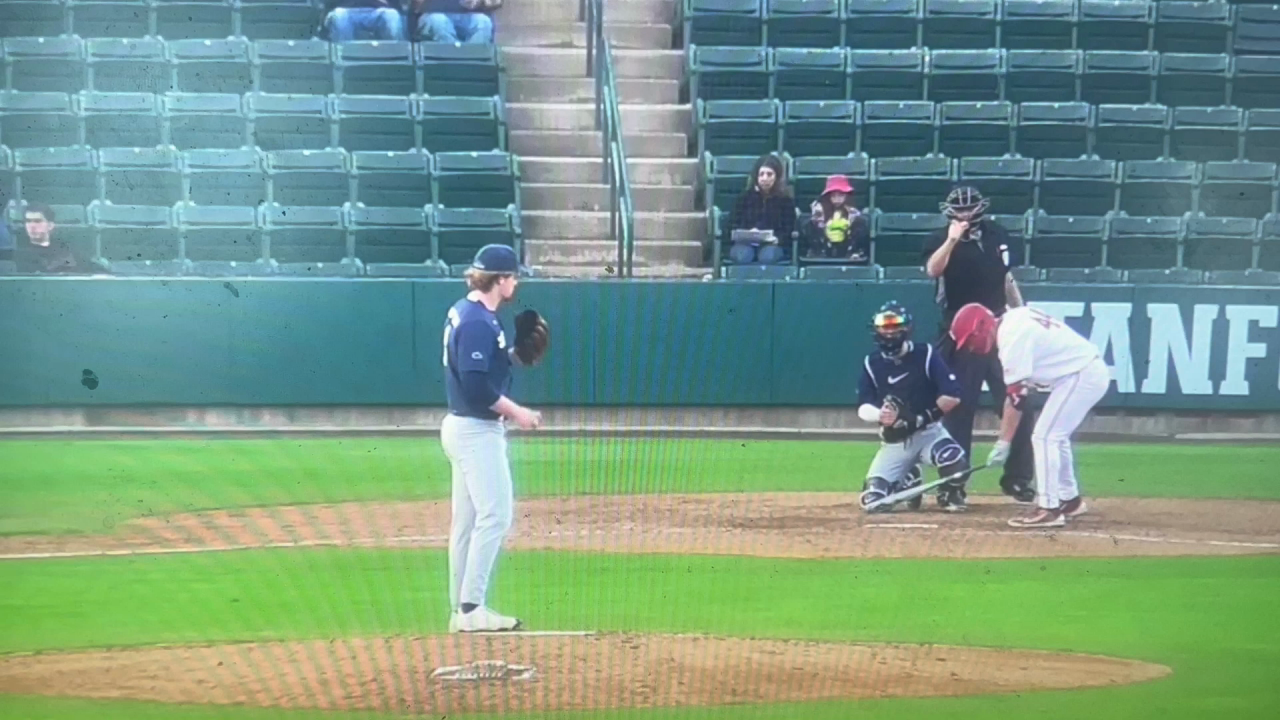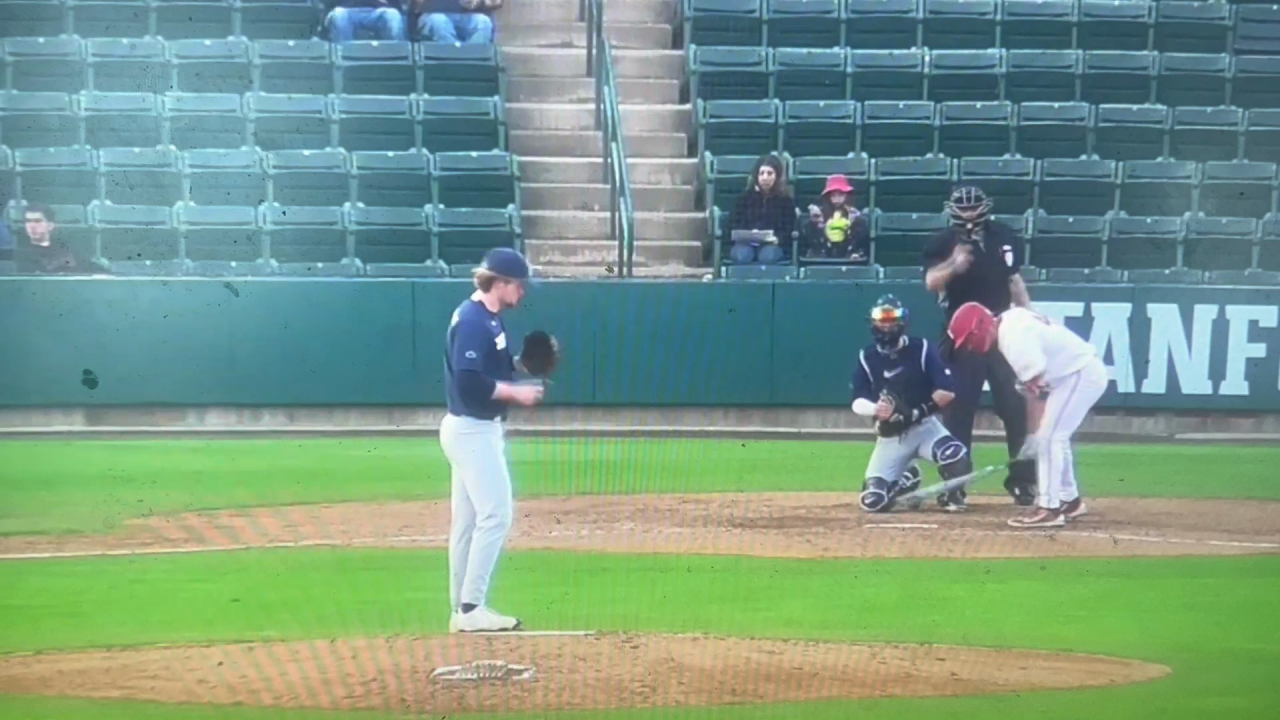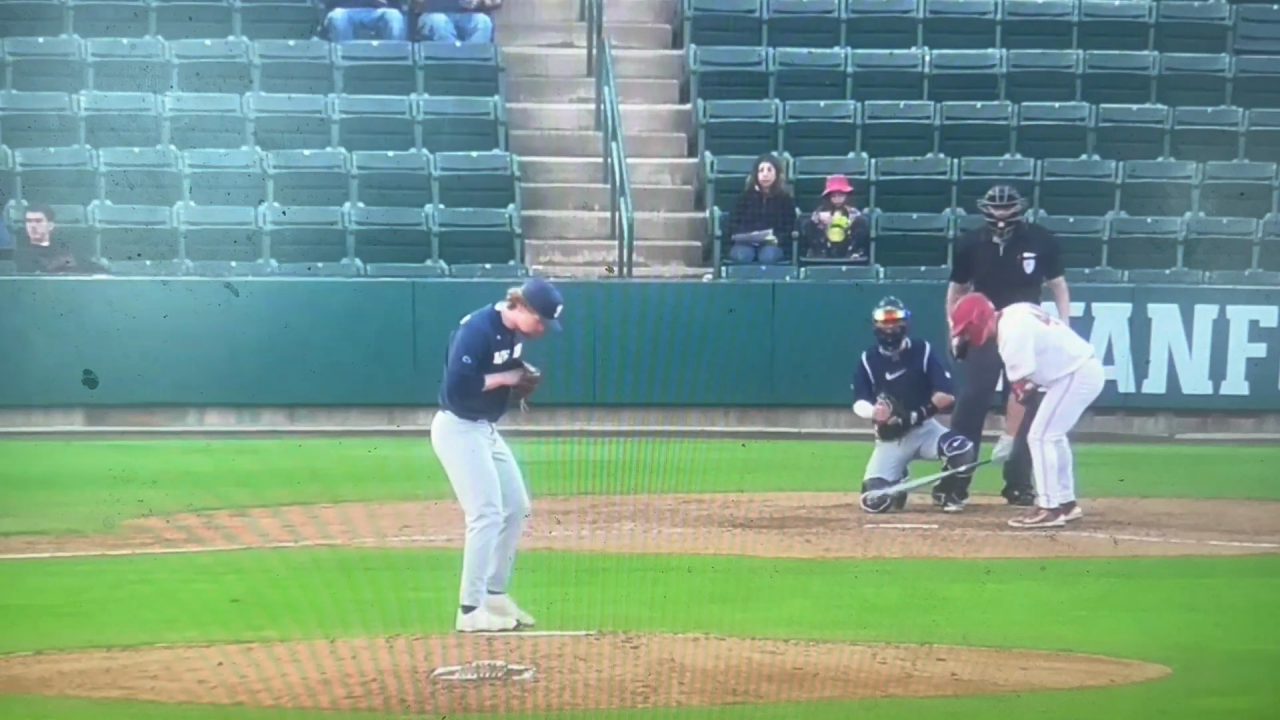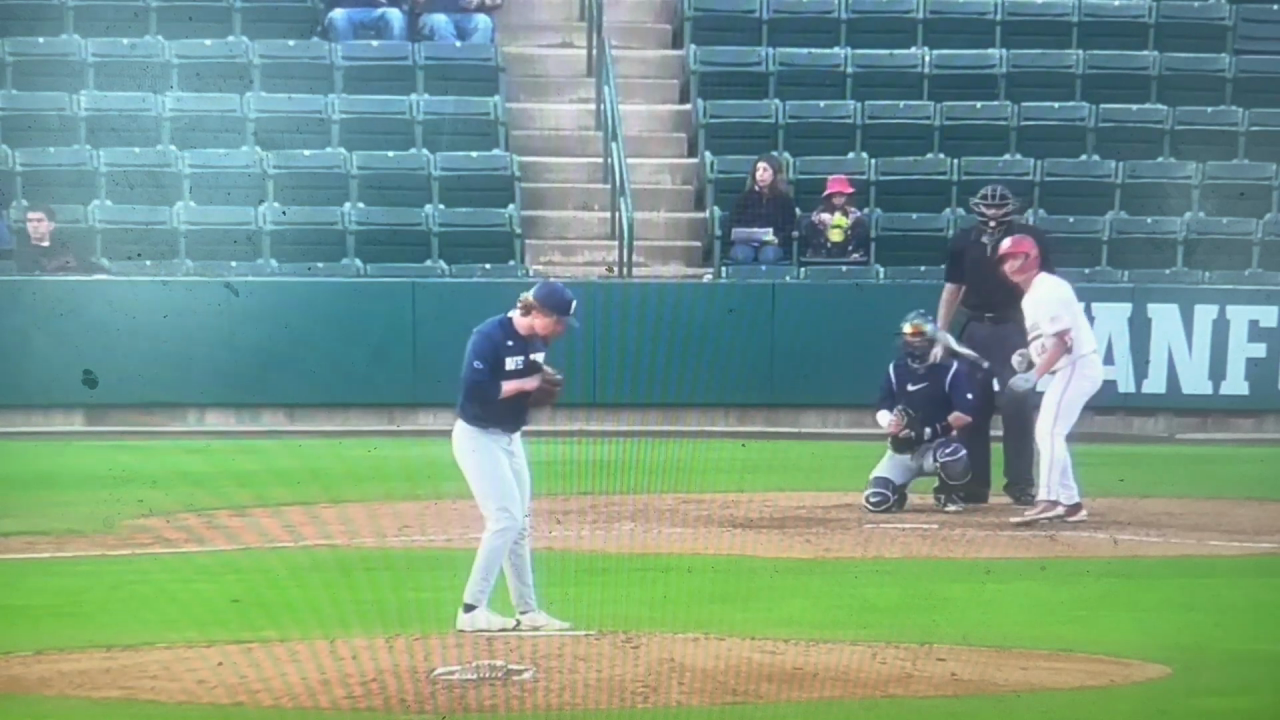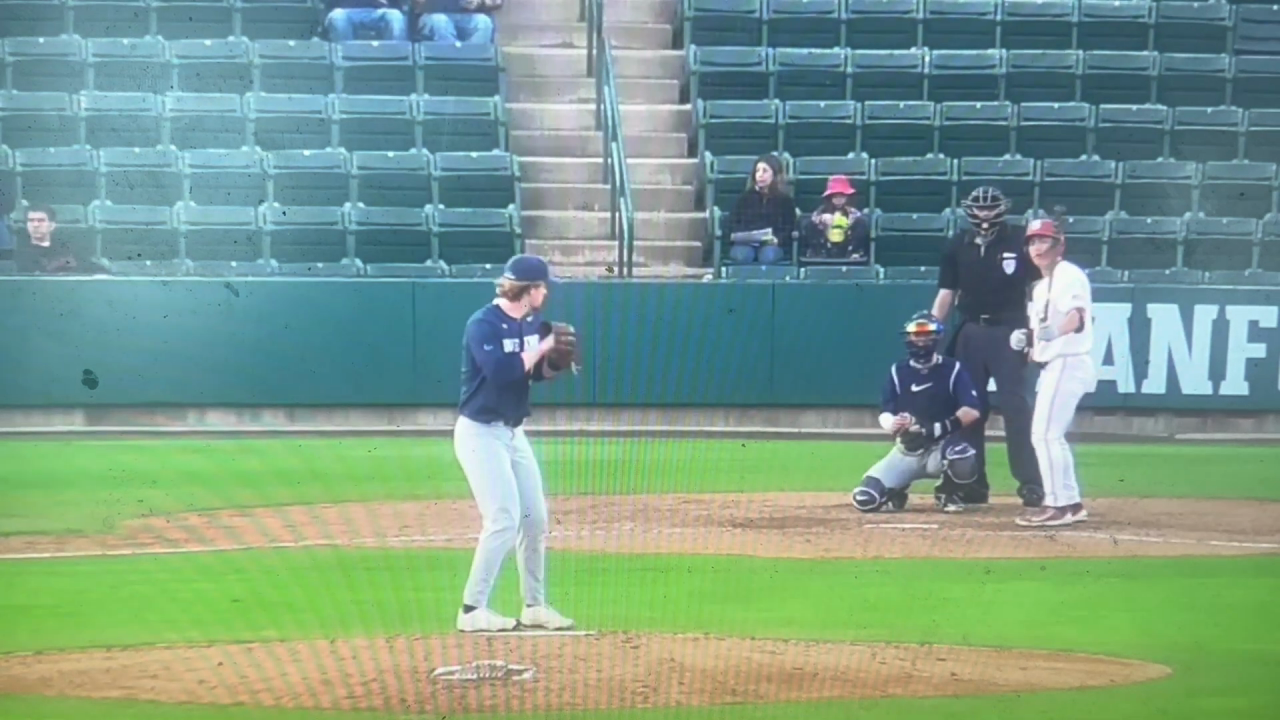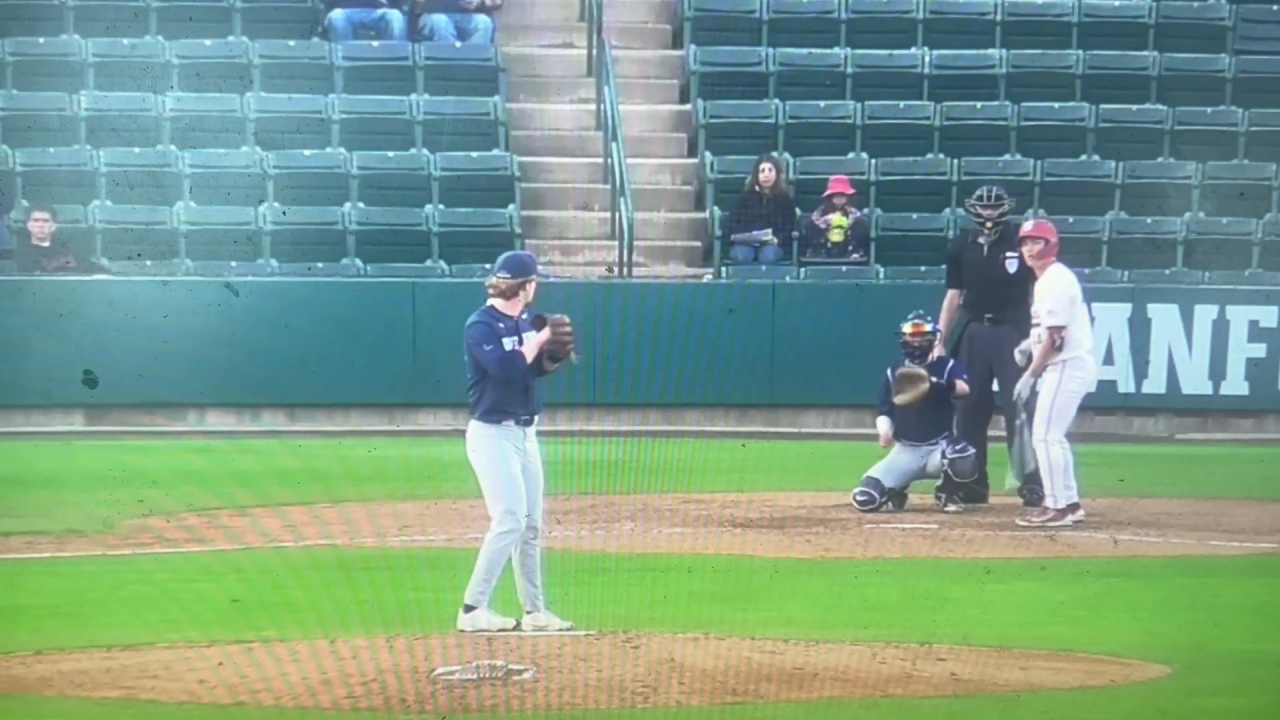
dt=0.5s
person 1, frame 1
left shoulder: (464, 311)
right shoulder: (478, 321)
right elbow: (477, 387)
left wrist: (516, 354)
right wrist: (517, 412)
left hip: (465, 427)
right hip: (477, 431)
left knee: (468, 519)
right knee: (494, 516)
left ankle: (463, 607)
right ankle: (471, 609)
person 1, frame 2
left shoulder: (478, 315)
right shoulder: (474, 321)
right elbow: (471, 384)
left wrist: (519, 364)
right wrist: (517, 393)
left hip: (469, 428)
right hip: (473, 430)
left knee: (467, 520)
right knee: (496, 516)
left ankle: (464, 608)
right ankle: (470, 610)
person 1, frame 3
left shoulder: (515, 331)
right shoulder: (476, 329)
right elbow: (458, 386)
left wrist: (521, 377)
right wrist: (506, 378)
left hip: (485, 428)
right hip: (459, 429)
left knee: (517, 507)
right knee: (486, 515)
left ankle: (494, 594)
right ankle: (470, 610)
person 1, frame 4
left shoulder: (538, 339)
right shoulder: (489, 337)
right elbow: (474, 392)
left wrist: (545, 386)
right wrist: (524, 384)
left hip: (510, 437)
right hip: (478, 437)
left knee: (519, 526)
right knee: (504, 519)
left ankle: (527, 610)
right ankle: (472, 610)
person 1, frame 5
left shoulder: (530, 323)
right shoulder: (483, 324)
left elbow: (538, 373)
right elbow: (501, 372)
left wrist: (557, 357)
right wrist: (541, 347)
left hip: (513, 432)
right hip: (480, 433)
left knee: (535, 517)
right knee: (503, 521)
left ankle: (535, 606)
right ankle: (472, 611)
person 1, frame 6
left shoulder: (524, 320)
right shoulder: (481, 325)
left elbow: (540, 368)
right elbow: (505, 369)
left wrist: (557, 348)
right wrist: (538, 339)
left hip: (524, 432)
right hip: (492, 434)
left knee: (532, 524)
right knee: (510, 522)
left ankle: (534, 611)
right ankle: (472, 609)
person 2, frame 1
left shoulder: (998, 235)
right shoulder: (942, 240)
right elbow: (933, 270)
right wrist: (952, 240)
right knee: (958, 408)
left ankle: (1018, 478)
person 2, frame 2
left shoulder: (1004, 235)
right shoulder: (944, 242)
left elbow: (1014, 280)
right elbow: (931, 282)
right wrist: (952, 266)
left knee: (1018, 407)
right knee: (958, 410)
left ankle: (1022, 481)
person 2, frame 3
left shoulder: (1040, 240)
right shoulder: (971, 243)
left elbow: (1058, 284)
right elbow: (956, 290)
left wrist: (1064, 326)
left knee: (1024, 409)
right knee: (968, 407)
left ankle: (1018, 485)
right ankle: (953, 483)
person 2, frame 4
left shoulder: (1030, 239)
right shoulder: (963, 242)
right elbow: (952, 291)
right wrist: (939, 336)
left hip: (1013, 330)
right hip: (974, 330)
left knee: (1018, 405)
left ankle: (1020, 483)
right ankle: (974, 484)
person 2, frame 5
left shoulder: (1020, 242)
right shoulder: (957, 246)
right elbow: (946, 295)
left hip: (1009, 331)
right hip: (969, 333)
left knee: (1017, 408)
left ankle: (1032, 484)
right ankle: (971, 484)
person 2, frame 6
left shoulder: (1021, 241)
right shoulder: (962, 245)
right elbow: (954, 295)
right wrist: (940, 340)
left hip: (1013, 331)
right hip: (974, 332)
left knee: (1019, 407)
right knee: (971, 408)
left ankle: (1032, 484)
right ankle: (971, 484)
person 3, frame 1
left shoulder: (1012, 339)
right shoulder: (1014, 318)
left elbow: (1015, 396)
left wrist: (1003, 442)
right wrist: (1030, 378)
left hip: (1082, 375)
right hip: (1090, 369)
left knee: (1044, 436)
right knee: (1055, 435)
left ankle: (1049, 509)
right ankle: (1069, 499)
person 3, frame 2
left shoulder: (1015, 336)
right shoulder: (1010, 319)
left elbow: (1036, 388)
left wrist: (1035, 435)
right wrist: (1029, 379)
left hip: (1083, 375)
right hip: (1083, 371)
left knee: (1048, 437)
right knee: (1054, 436)
left ankle: (1049, 509)
right ankle: (1069, 500)
person 3, frame 3
left shoulder: (1012, 334)
right shoulder: (1015, 312)
left elbow: (1019, 391)
right wrist: (1031, 377)
left hip: (1079, 375)
right hip: (1082, 369)
left knee: (1040, 436)
right knee: (1052, 436)
left ankle: (1048, 509)
right ankle: (1065, 502)
person 3, frame 4
left shoulder: (1048, 290)
right shoulder: (1033, 293)
left elbow: (1063, 341)
left wrist: (1034, 376)
right wrist: (1028, 354)
left hip: (1078, 366)
right hip: (1073, 367)
left knee: (1049, 431)
right knee: (1049, 433)
left ankle: (1049, 500)
right ankle: (1070, 503)
person 3, frame 5
left shoulder: (1069, 275)
right shoulder: (1041, 286)
left elbow: (1079, 317)
left wrist: (1055, 331)
right wrist: (1025, 336)
left hip: (1068, 364)
right hip: (1056, 365)
left knee: (1043, 433)
right knee: (1053, 435)
left ankle: (1057, 507)
right ankle: (1071, 503)
person 3, frame 6
left shoulder: (1056, 280)
right shoulder: (1048, 280)
left elbow: (1056, 336)
left wrist: (1030, 375)
right wrist: (1030, 344)
left hip: (1068, 366)
right hip: (1068, 365)
left knee: (1044, 434)
right knee: (1053, 435)
left ankle: (1057, 508)
right ankle: (1070, 503)
person 4, frame 1
left shoulder: (926, 354)
right shoulder: (872, 363)
left elbow: (952, 396)
right elbow: (863, 409)
left wrist: (920, 419)
right wrist: (880, 415)
left hip: (928, 432)
right hip: (894, 440)
left knee: (953, 460)
right knee: (873, 501)
left ankle: (950, 493)
right ankle: (906, 482)
person 4, frame 2
left shoulder: (922, 349)
right shoulder: (867, 357)
left elbow: (947, 391)
right elbow: (857, 403)
left wrist: (916, 413)
right wrist: (876, 409)
left hip: (924, 427)
right hip: (890, 436)
left knee: (955, 459)
right knee: (872, 501)
right ankle: (905, 483)
person 4, frame 3
left shoulder: (923, 351)
right shoulder: (869, 359)
left elbow: (947, 394)
right elbow: (858, 403)
left wrist: (915, 417)
right wrist: (874, 411)
left hip: (924, 429)
right hip: (890, 438)
left knee: (962, 451)
right knee: (873, 502)
right ankle: (896, 484)
person 4, frame 4
left shoulder: (949, 369)
right shoulder: (896, 369)
left elbow: (965, 414)
right elbow: (882, 411)
left wrist: (928, 432)
right wrist: (890, 423)
left hip: (936, 445)
right hip: (903, 450)
left knee: (955, 459)
right knee: (876, 501)
left ankle: (948, 494)
right ankle: (897, 489)
person 4, frame 5
left shoulder: (952, 369)
right shoulder: (898, 371)
left elbow: (972, 411)
right elbow: (885, 414)
left wrist: (939, 429)
right wrist: (892, 424)
left hip: (940, 448)
right hip: (905, 451)
left knee: (964, 460)
right knee: (865, 499)
right ankle: (896, 490)
person 4, frame 6
left shoulder: (947, 366)
right shoulder: (894, 372)
left elbow: (964, 388)
right elbow: (884, 413)
left wrist: (935, 384)
right wrist: (884, 432)
left hip: (939, 447)
right hip: (905, 451)
left knee: (964, 461)
right knee: (864, 500)
right ankle: (896, 492)
